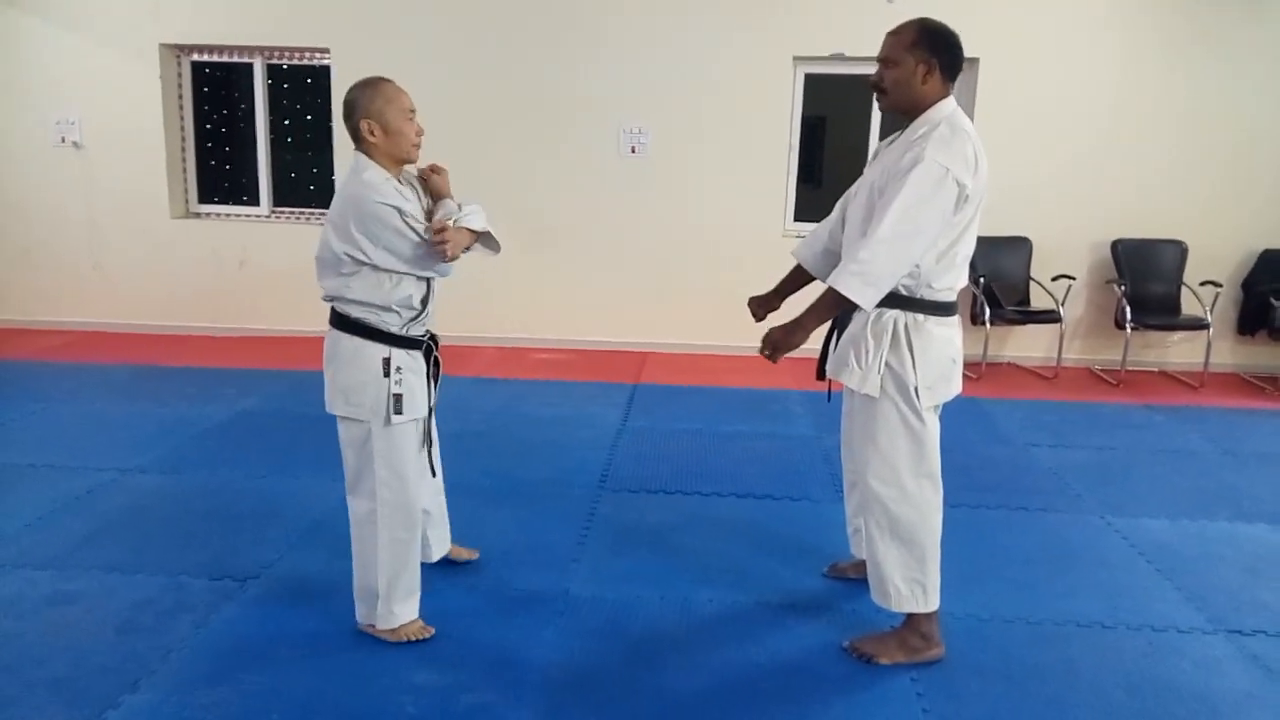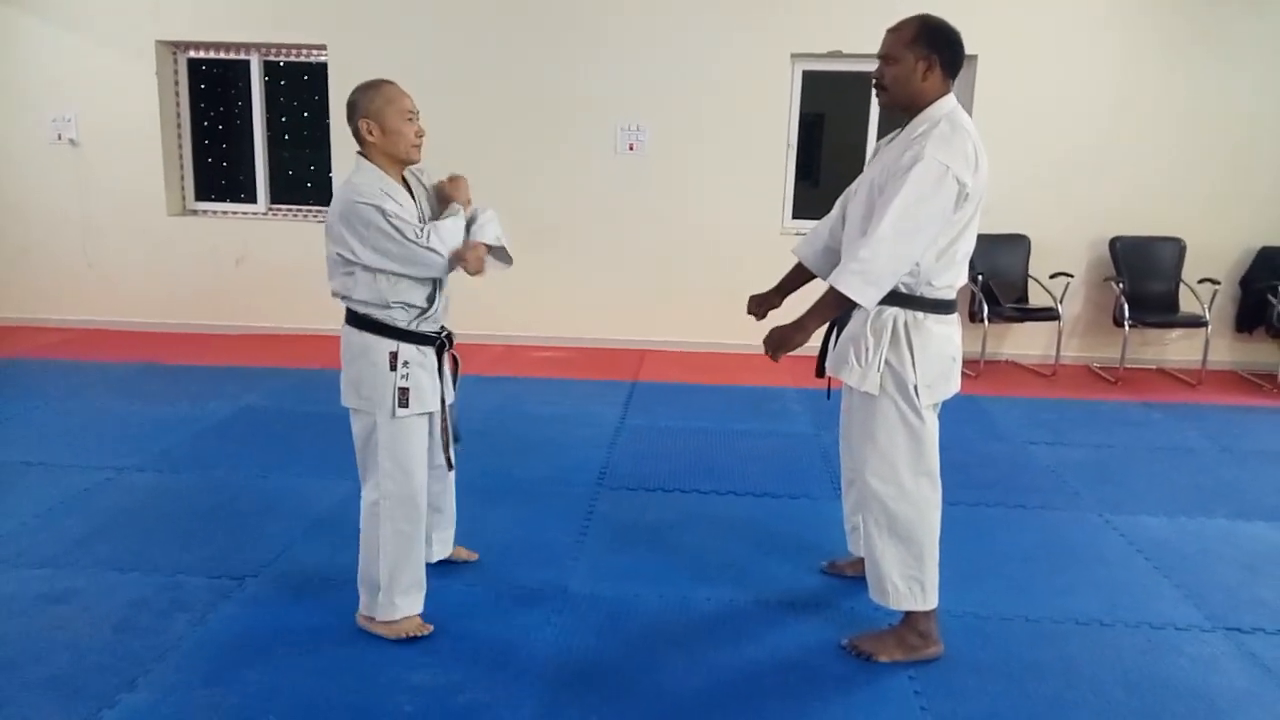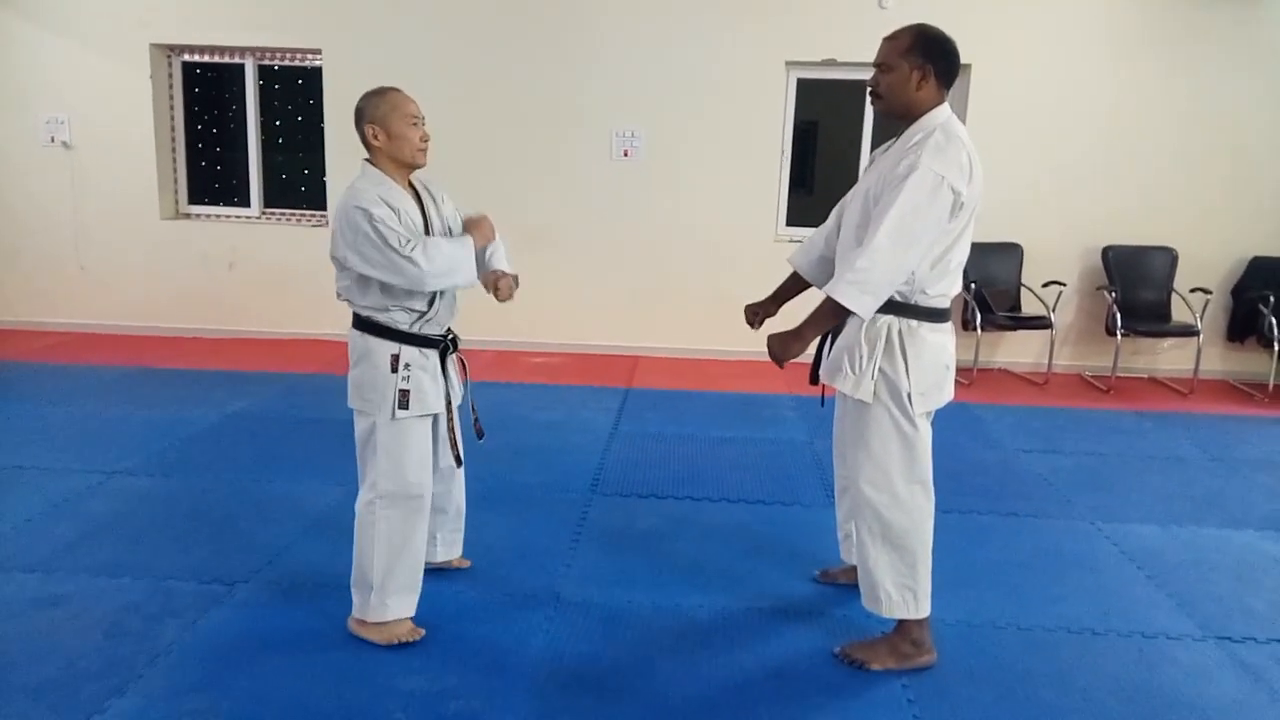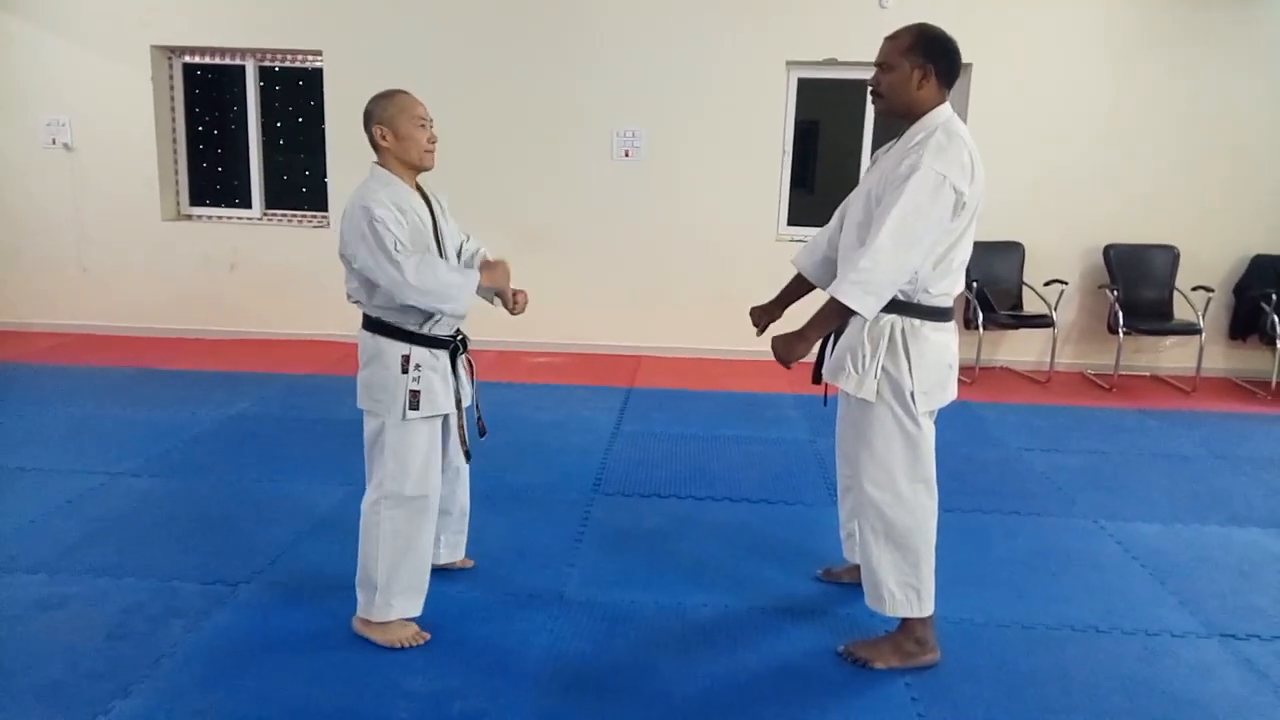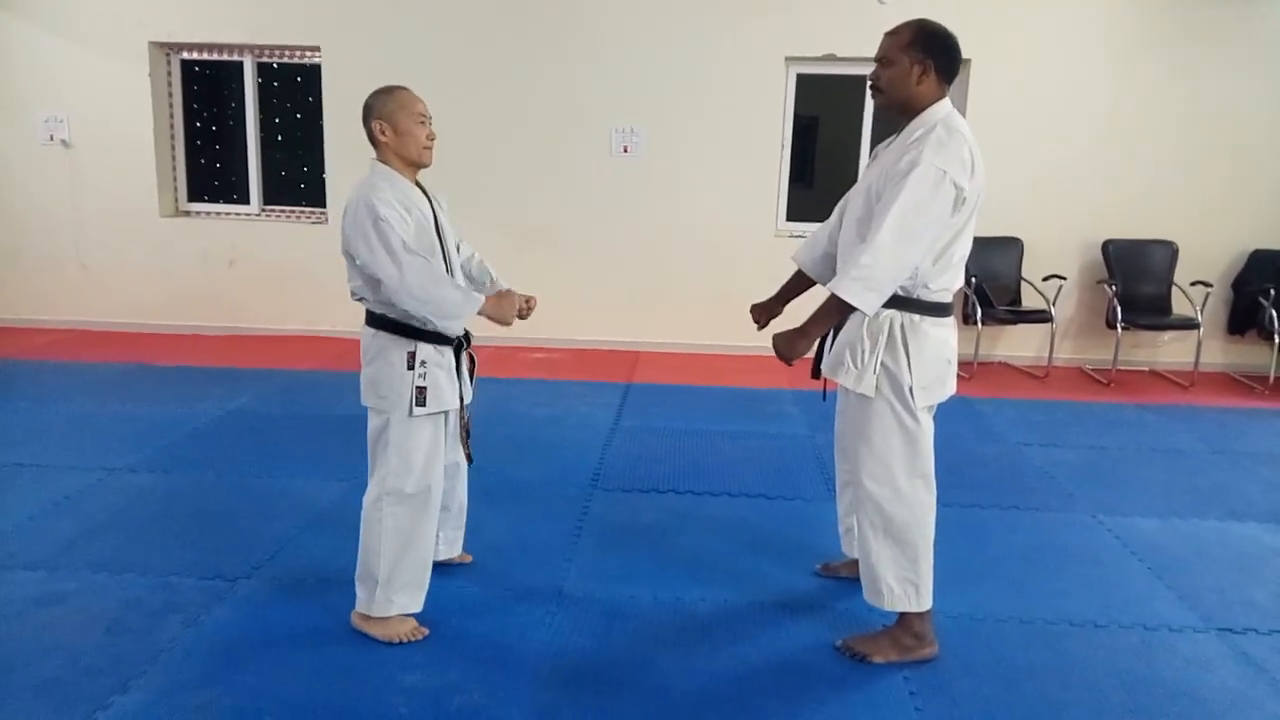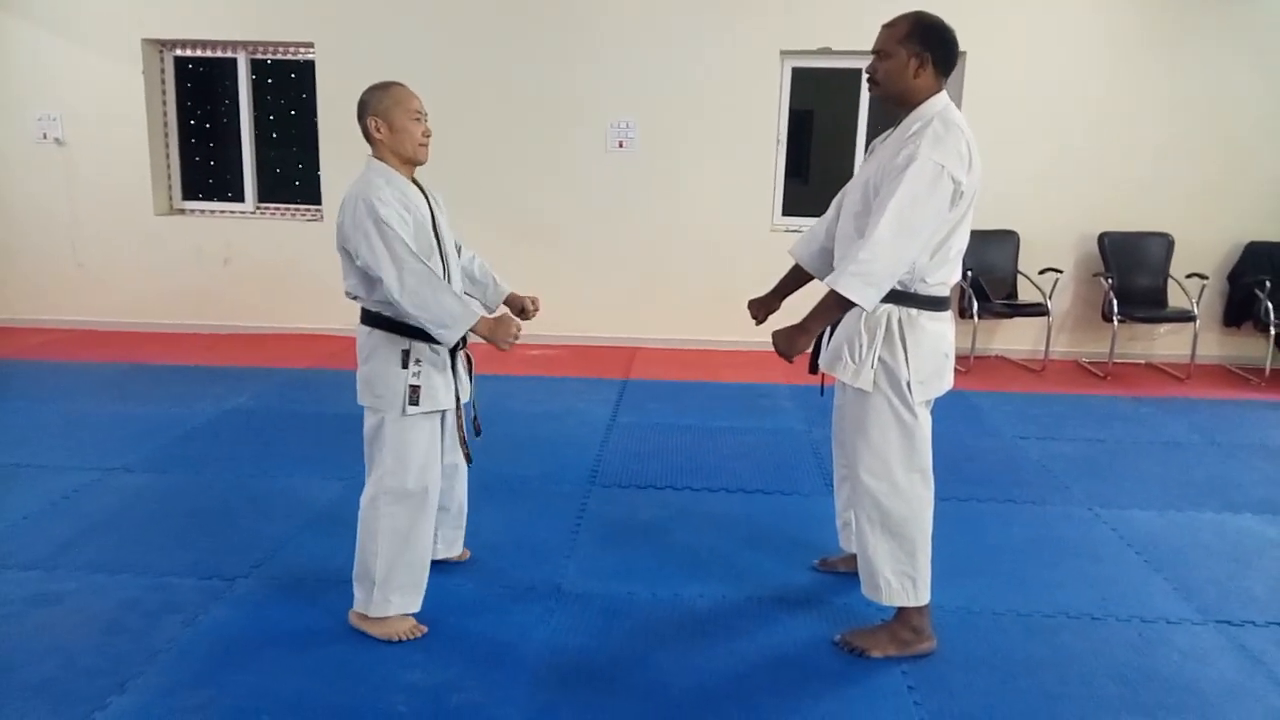
dt=0.2s
person 1, frame 1
left shoulder: (944, 148)
right shoulder: (908, 142)
left elbow: (883, 254)
right elbow: (840, 228)
left wrist: (801, 328)
right wrist: (776, 295)
left hip: (905, 336)
right hip: (879, 328)
left knee: (898, 474)
right knee: (869, 460)
left ankle: (920, 627)
right ankle: (874, 557)
person 1, frame 2
left shoulder: (944, 146)
right shoulder: (908, 140)
left elbow: (884, 252)
right elbow: (840, 226)
left wrist: (803, 328)
right wrist: (777, 293)
left hip: (904, 334)
right hip: (878, 326)
left knee: (897, 471)
right knee: (868, 458)
left ankle: (920, 625)
right ankle: (872, 555)
person 1, frame 3
left shoulder: (939, 154)
right shoulder: (903, 149)
left elbow: (881, 261)
right elbow: (836, 235)
left wrist: (802, 335)
right wrist: (773, 302)
left hip: (898, 342)
right hip: (873, 334)
left knee: (890, 479)
right knee: (860, 465)
left ankle: (912, 633)
right ankle: (865, 563)
person 1, frame 4
left shoulder: (940, 154)
right shoulder: (906, 148)
left elbow: (883, 261)
right elbow: (839, 236)
left wrist: (806, 337)
right wrist: (778, 304)
left hip: (901, 341)
right hip: (875, 334)
left knee: (893, 478)
right knee: (863, 465)
left ankle: (916, 631)
right ankle: (869, 562)
person 1, frame 5
left shoulder: (940, 149)
right shoulder: (906, 143)
left elbow: (883, 257)
right elbow: (839, 232)
left wrist: (807, 333)
right wrist: (778, 301)
left hip: (900, 337)
right hip: (874, 330)
left knee: (892, 473)
right knee: (861, 460)
left ankle: (914, 626)
right ankle: (867, 556)
person 1, frame 6
left shoulder: (937, 142)
right shoulder: (903, 137)
left elbow: (882, 252)
right elbow: (836, 226)
left wrist: (806, 329)
right wrist: (776, 295)
left hip: (897, 332)
right hip: (871, 324)
left knee: (890, 468)
right knee: (859, 454)
left ankle: (912, 620)
right ankle: (865, 550)
person 2, frame 1
left shoulder: (399, 183)
right shoulder: (368, 199)
left elbow: (467, 213)
right elbow: (435, 260)
left wrist: (462, 231)
right wrist: (444, 204)
left hip: (401, 352)
right hip: (372, 359)
left knee: (421, 459)
right knee: (386, 487)
left ankle: (431, 543)
right ankle: (384, 612)
person 2, frame 2
left shoulder: (412, 183)
right shoulder: (361, 200)
left elbow: (478, 217)
right elbow: (431, 254)
left wrist: (478, 246)
right wrist: (456, 208)
left hip: (421, 349)
right hip: (385, 356)
left knee: (434, 459)
right knee: (397, 481)
left ankle: (434, 543)
right ankle: (383, 607)
person 2, frame 3
left shoulder: (424, 191)
right shoulder: (361, 205)
left elbow: (479, 234)
right elbow: (417, 266)
left wrist: (496, 272)
right wrist: (470, 243)
left hip: (433, 352)
right hip: (391, 359)
left knee: (442, 463)
right knee: (396, 482)
left ankle: (435, 548)
right ankle: (375, 610)
person 2, frame 4
left shoulder: (427, 198)
right shoulder: (371, 205)
left elbow: (466, 253)
right elbow: (408, 277)
left wrist: (503, 288)
right wrist: (480, 279)
left hip: (441, 354)
right hip: (400, 360)
left knee: (448, 464)
right knee: (403, 484)
left ankle: (438, 549)
right ankle: (378, 610)
person 2, frame 5
left shoulder: (422, 195)
right shoulder: (374, 201)
left elbow: (460, 259)
right elbow: (411, 279)
left wrist: (503, 294)
right wrist: (482, 306)
left hip: (439, 352)
right hip: (403, 356)
left knee: (447, 461)
right knee: (404, 480)
left ankle: (437, 545)
right ankle: (377, 606)
person 2, frame 6
left shoulder: (418, 193)
right shoulder: (371, 199)
left elbow: (457, 260)
right elbow: (410, 281)
left wrist: (506, 298)
right wrist: (481, 323)
left hip: (436, 349)
right hip: (400, 354)
left knee: (446, 460)
right knee: (402, 480)
left ankle: (437, 544)
right ankle: (376, 605)
